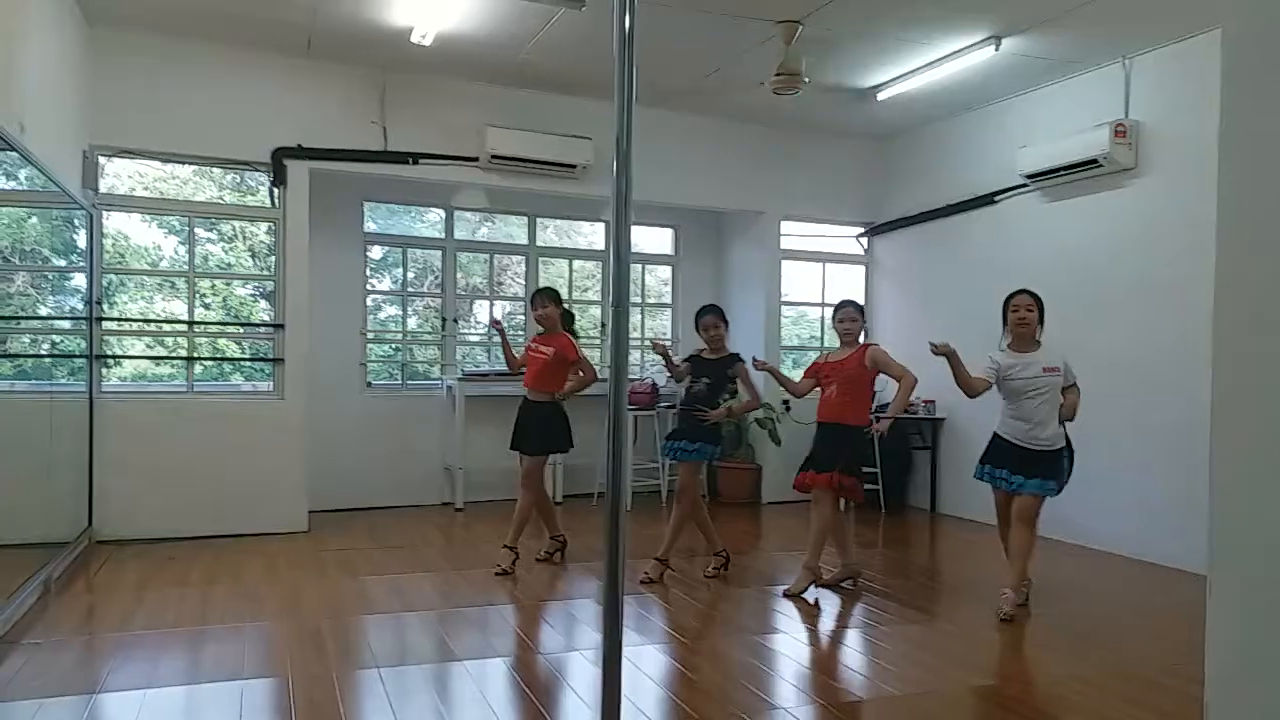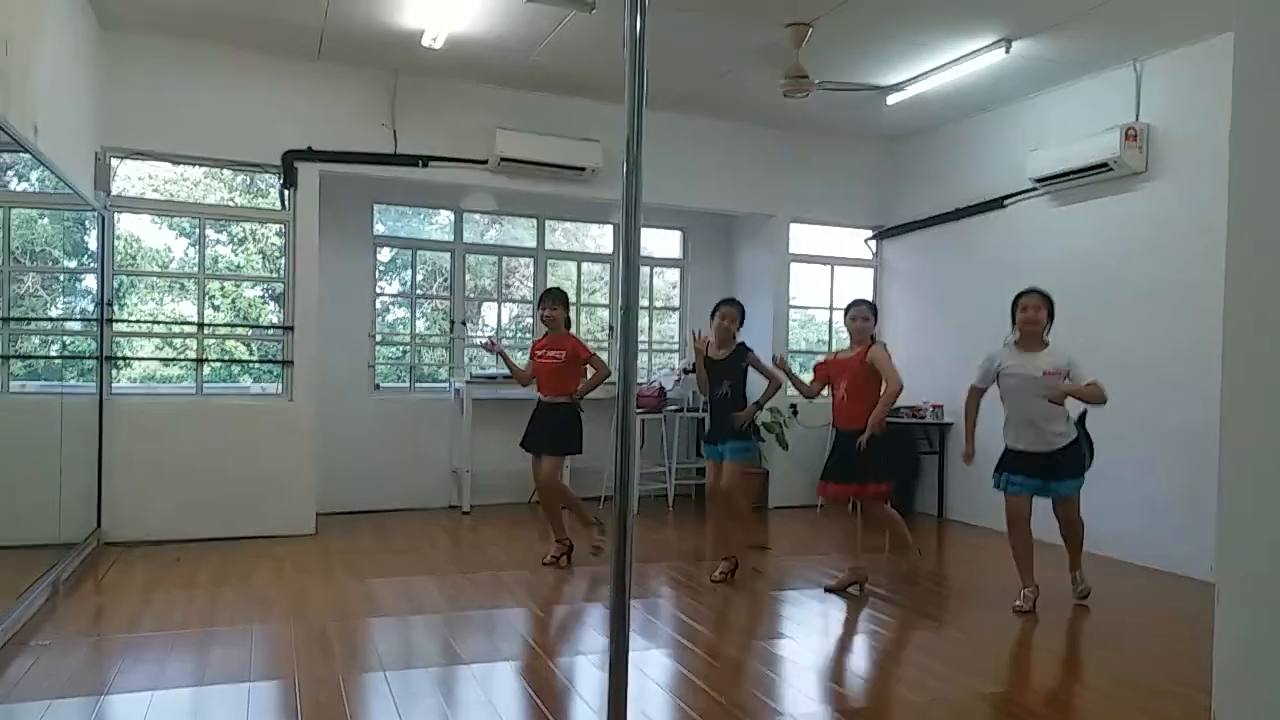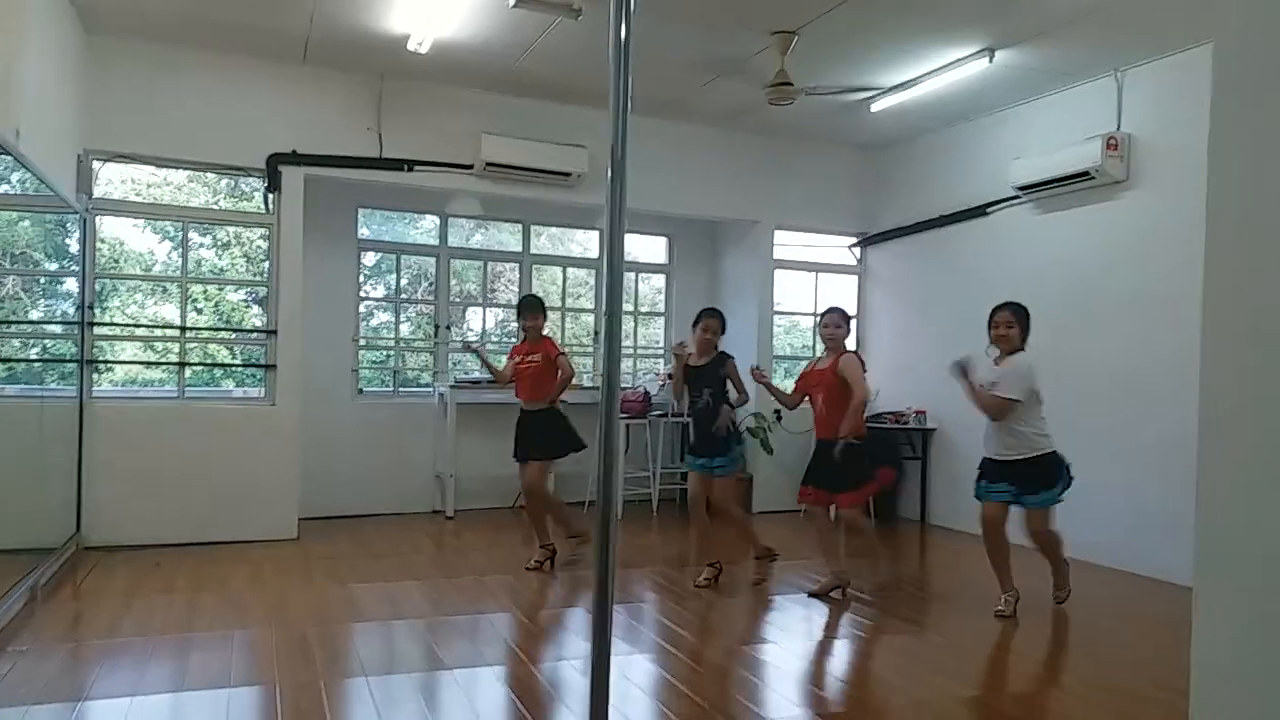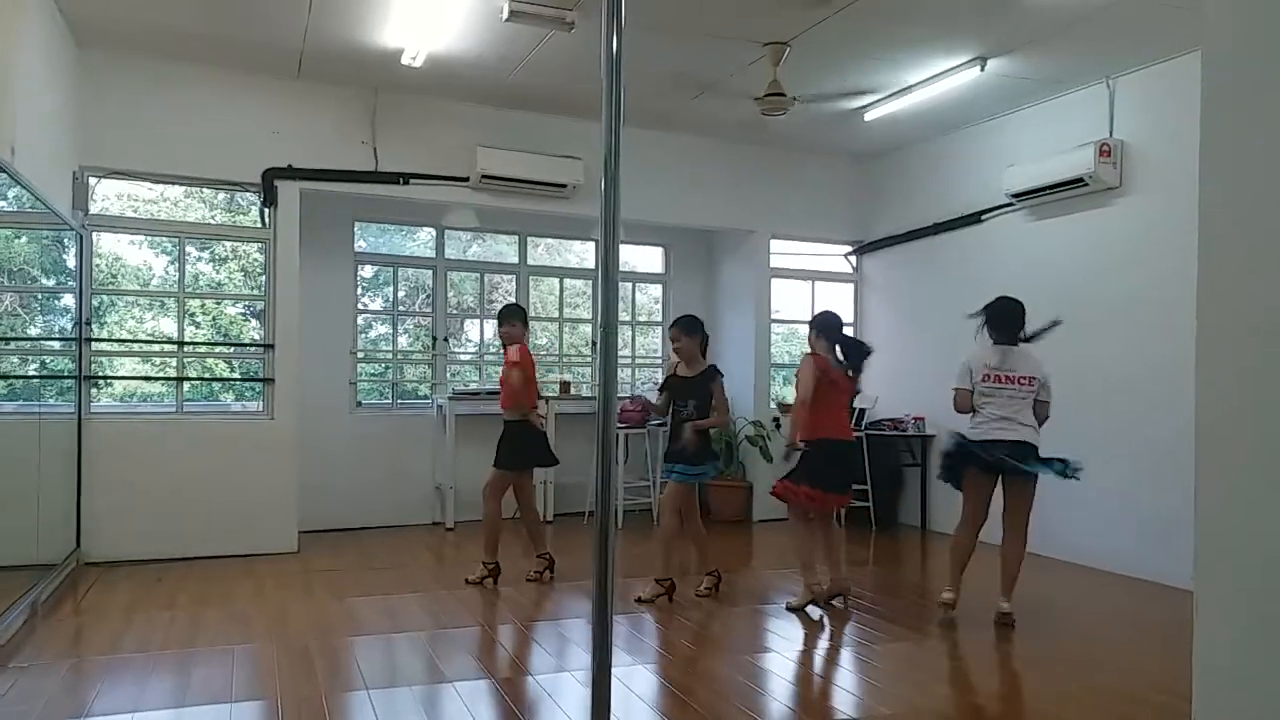
dt=0.3s
person 1, frame 1
left shoulder: (1057, 358)
right shoulder: (1000, 360)
left elbow: (1072, 388)
right elbow: (973, 389)
left wrist: (1071, 403)
right wrist: (951, 357)
left hip: (1046, 450)
right hip: (1007, 445)
left knee: (1023, 515)
right knee: (1005, 514)
left ankle: (1011, 588)
right ankle: (1020, 580)
person 1, frame 2
left shoulder: (1060, 359)
right shoulder: (997, 358)
left elbow: (1100, 395)
right elbow: (975, 395)
left wrist: (1070, 389)
right wrist: (969, 440)
left hip: (1059, 448)
right hip: (1017, 452)
left knee: (1067, 514)
right knee: (1015, 515)
left ankle: (1076, 571)
right ankle: (1028, 586)
person 1, frame 3
left shoulder: (1020, 367)
right shoulder: (988, 366)
left elbow: (997, 410)
left wrist: (969, 382)
left hip: (1034, 458)
right hip: (997, 460)
left knee: (1038, 529)
right knee: (990, 521)
left ankle: (1060, 573)
right ankle: (1008, 591)
person 1, frame 4
left shoulder: (976, 360)
right shoulder: (1035, 364)
left elbow: (961, 405)
right elbow: (1044, 413)
left hip: (983, 446)
right hip: (1024, 449)
left knee: (971, 519)
right knee: (1016, 526)
left ankle: (951, 588)
right ankle: (1005, 600)
person 2, frame 1
left shoulder: (870, 353)
right shoulder: (824, 359)
left elbow: (908, 378)
right elbow: (799, 390)
left wrist: (888, 417)
right wrist: (773, 371)
left hip: (851, 434)
right hip: (825, 433)
left knee: (822, 496)
right knee: (826, 500)
left ankle: (810, 568)
right ankle: (848, 565)
person 2, frame 2
left shoulder: (875, 351)
right shoulder: (834, 359)
left elbow: (895, 385)
right elbow: (809, 391)
left wrist: (872, 425)
right wrist: (787, 372)
left hip: (867, 438)
right hip: (844, 439)
left knee: (873, 504)
right knee: (836, 501)
left ankle: (910, 546)
right ankle: (856, 570)
person 2, frame 3
left shoulder: (848, 361)
right shoulder: (812, 366)
left elbow: (861, 397)
right elbow: (791, 401)
left wrist: (844, 436)
right wrist: (767, 384)
left hip: (848, 447)
right hip: (825, 447)
left knee: (848, 512)
right knee: (816, 508)
left ankle: (877, 560)
right ankle: (837, 574)
person 2, frame 4
left shoulder: (811, 363)
right shoulder: (847, 368)
left elbow: (802, 400)
left wrist: (792, 440)
left hip: (819, 448)
right hip: (844, 448)
left knee: (799, 515)
right knee: (824, 515)
left ankle: (810, 586)
right ankle: (838, 579)
person 3, frame 1
left shoulder: (734, 362)
right shoulder: (696, 357)
left elbow: (754, 400)
right elbow: (678, 374)
left wrist: (726, 411)
right wrist: (666, 357)
left hip: (703, 431)
right hip: (685, 428)
left knee: (684, 493)
right knee: (690, 495)
left ankle: (662, 559)
right ankle: (719, 551)
person 3, frame 2
left shoulder: (742, 353)
right shoulder: (705, 350)
left elbow: (775, 382)
right elbow: (702, 386)
left wrist: (755, 407)
right wrist: (699, 354)
left hip: (737, 430)
right hip: (715, 430)
left knee: (729, 488)
right knee: (715, 493)
left ankle: (747, 545)
right ankle: (728, 556)
person 3, frame 3
left shoulder: (724, 361)
right shoulder: (685, 360)
left elbow: (743, 394)
right elbow: (678, 396)
left wrist: (729, 407)
right wrist: (678, 362)
left hip: (722, 441)
right hip: (699, 441)
left knee: (724, 503)
right knee: (695, 501)
left ankle: (761, 551)
right ankle: (712, 563)
person 3, frame 4
left shoulder: (710, 375)
right shoulder: (673, 372)
left elbow: (724, 418)
right elbow: (663, 410)
left wrist: (695, 426)
right wrist: (646, 404)
left hip: (695, 453)
right hip: (677, 451)
left knee: (667, 506)
right knee: (688, 513)
left ankle: (664, 579)
right ankle: (711, 572)
person 4, frame 1
left shoulder: (565, 342)
right shoulder: (536, 340)
left elbow: (590, 375)
right elbow: (514, 365)
left wrist: (562, 393)
right wrist: (502, 335)
left hip: (546, 413)
right hip: (529, 410)
left knee: (528, 481)
right knee: (533, 481)
left ankle: (510, 548)
right ankle: (556, 538)
person 4, frame 2
left shoulder: (572, 343)
right shoulder: (538, 344)
left elbow: (603, 371)
right elbow: (524, 378)
left wrist: (578, 394)
right wrist: (499, 352)
left hip: (562, 415)
right hip: (542, 413)
left knee: (549, 479)
right knee: (542, 482)
left ankle: (592, 524)
right ankle: (561, 540)
person 4, frame 3
left shoulder: (549, 345)
right shoulder: (517, 350)
left elbow: (568, 373)
right elbow: (503, 378)
left wrist: (552, 398)
right wrist: (479, 354)
left hip: (546, 421)
right hip: (526, 421)
left knee: (534, 486)
right knee: (529, 489)
left ankle: (575, 532)
right ankle: (546, 547)
person 4, frame 4
left shoulder: (516, 352)
right shoulder: (517, 353)
left elbow: (514, 381)
left wrist: (526, 412)
left hip: (517, 430)
right hip: (523, 431)
left knee: (491, 494)
right knee: (524, 499)
left ankle: (490, 564)
right ankle: (543, 557)
